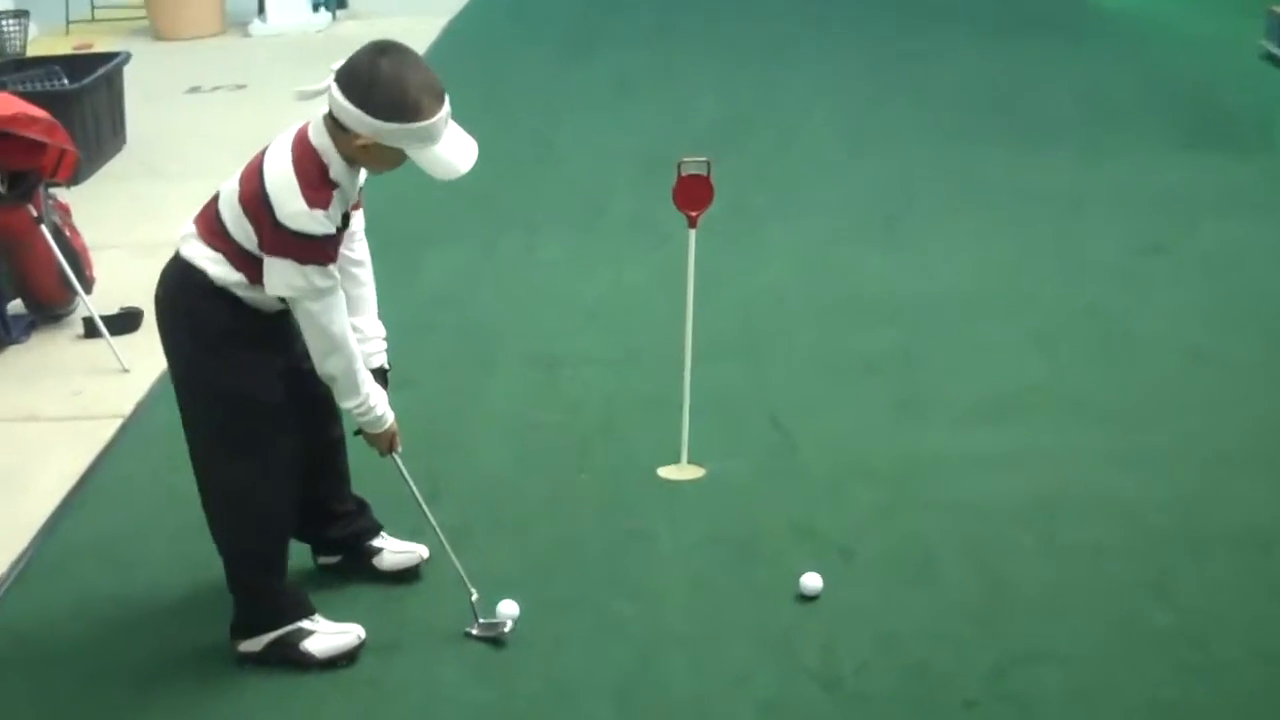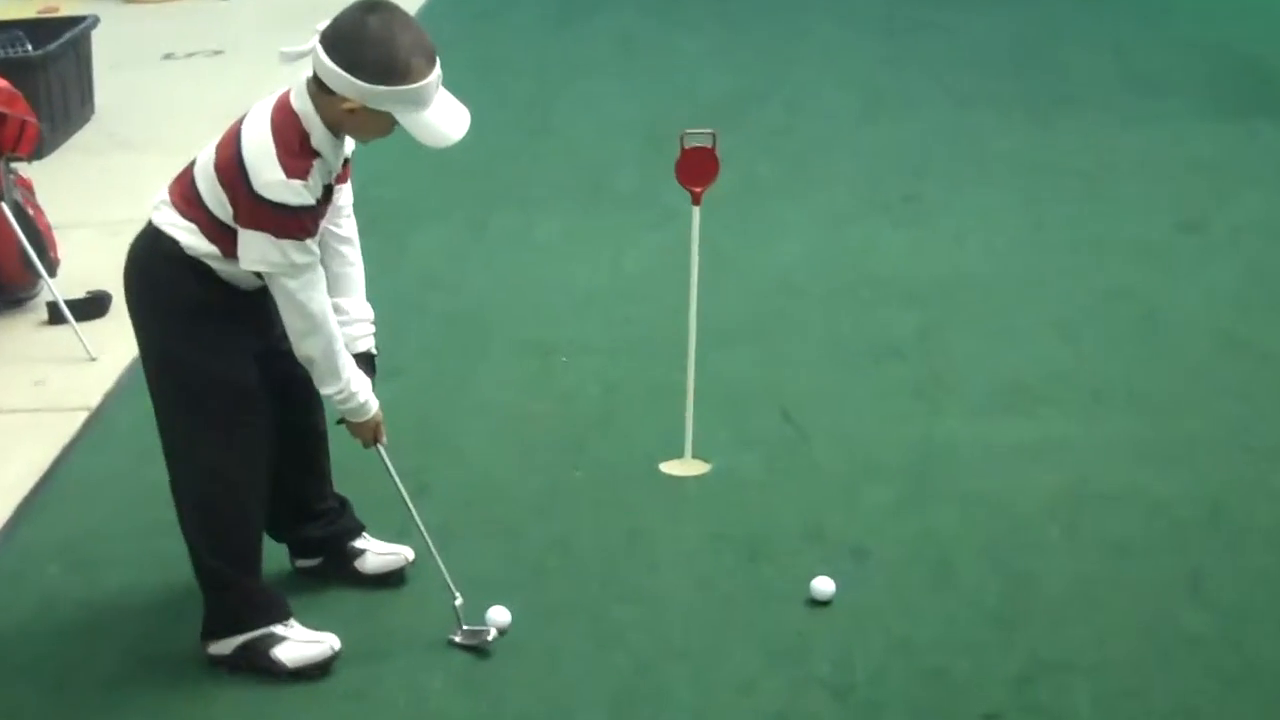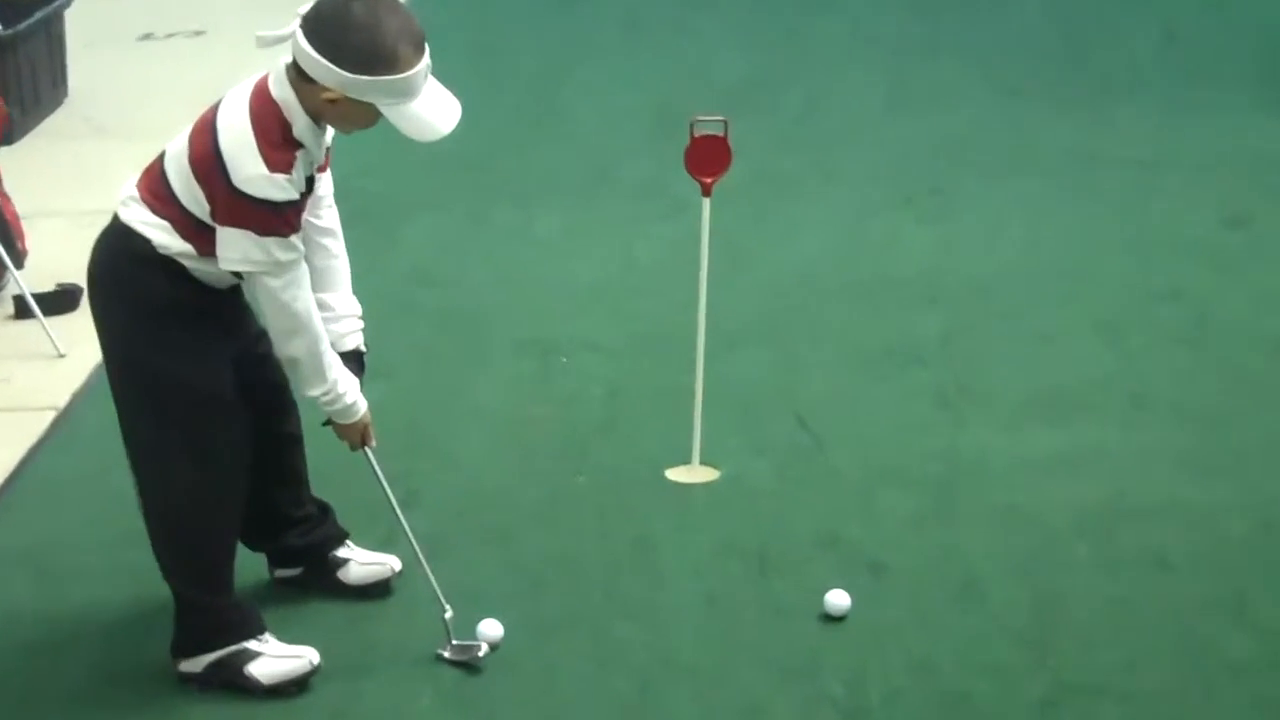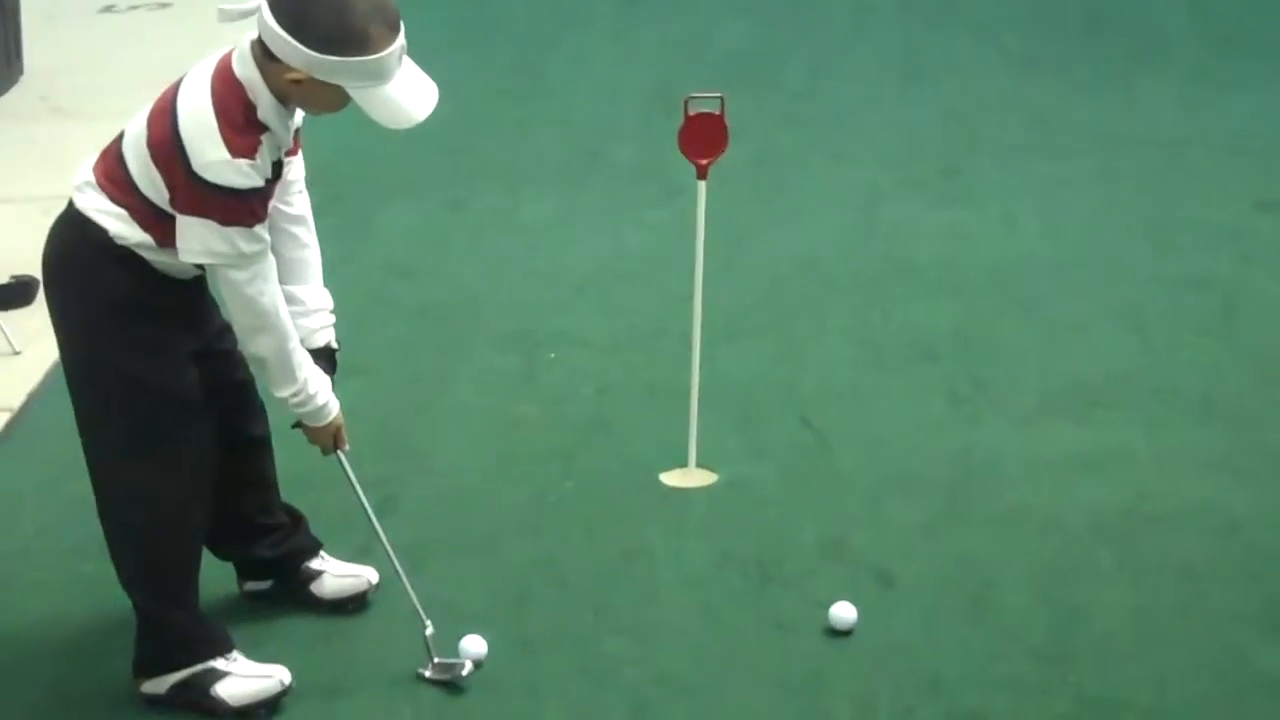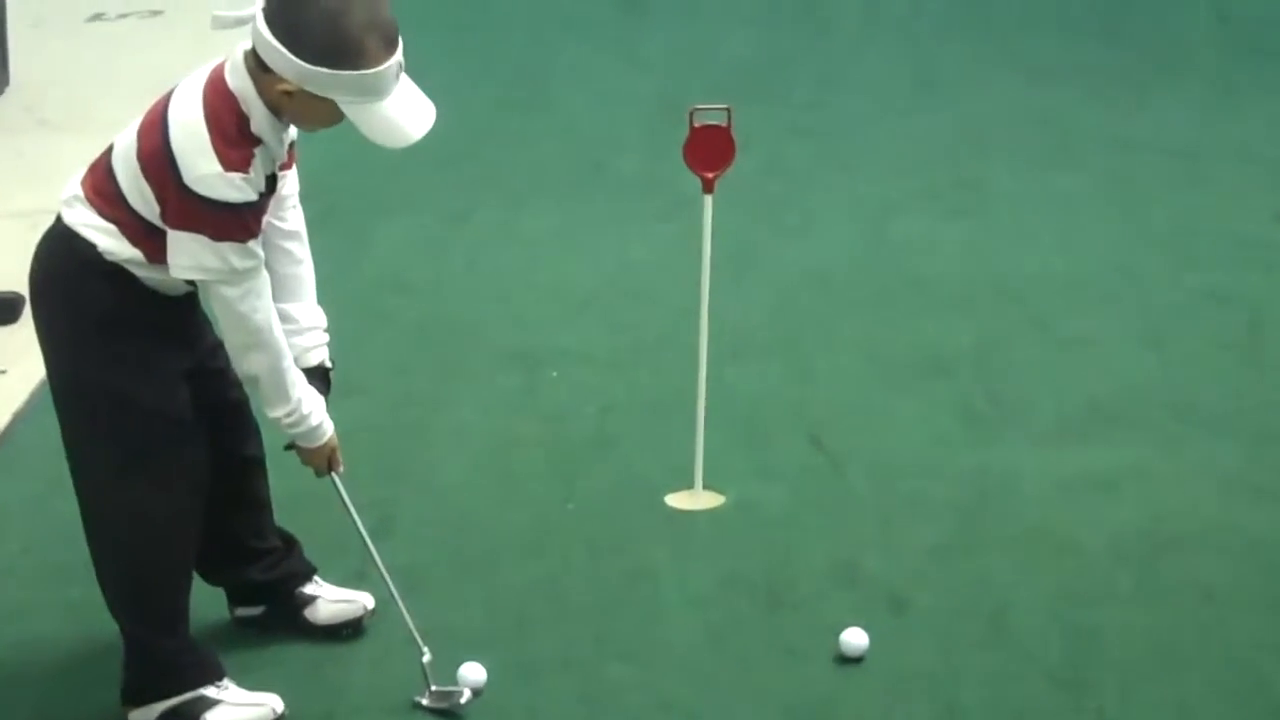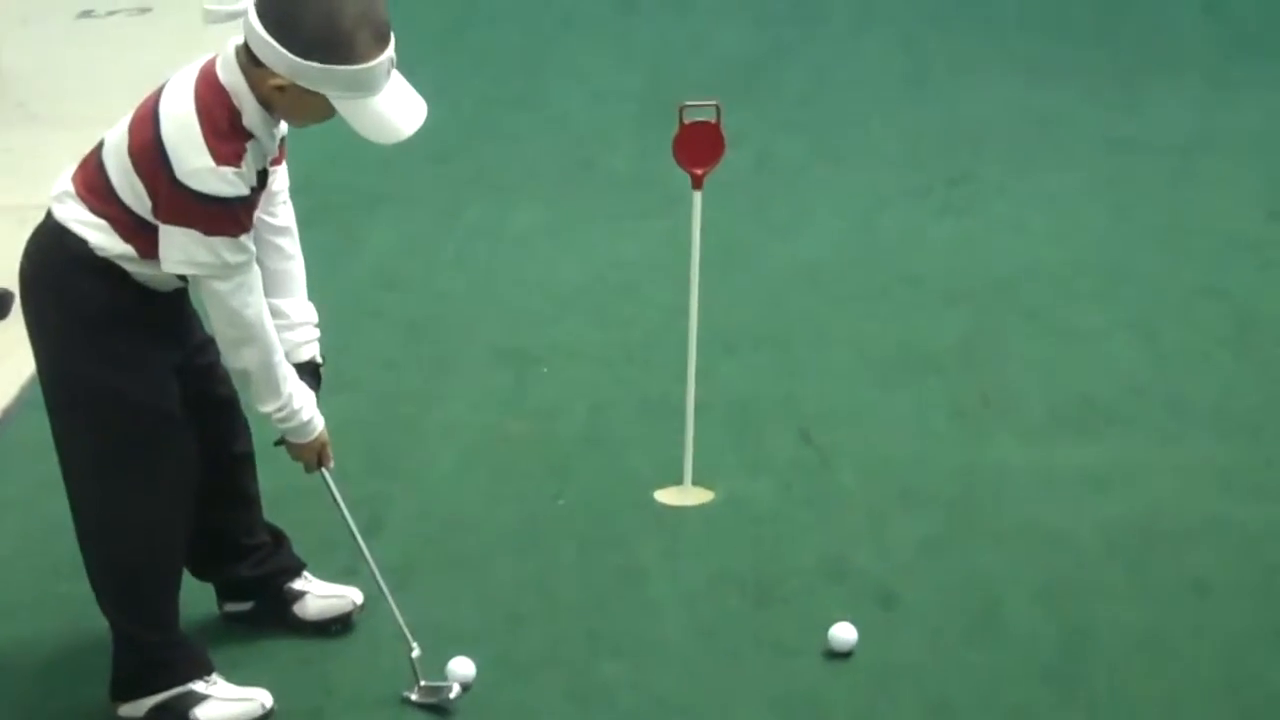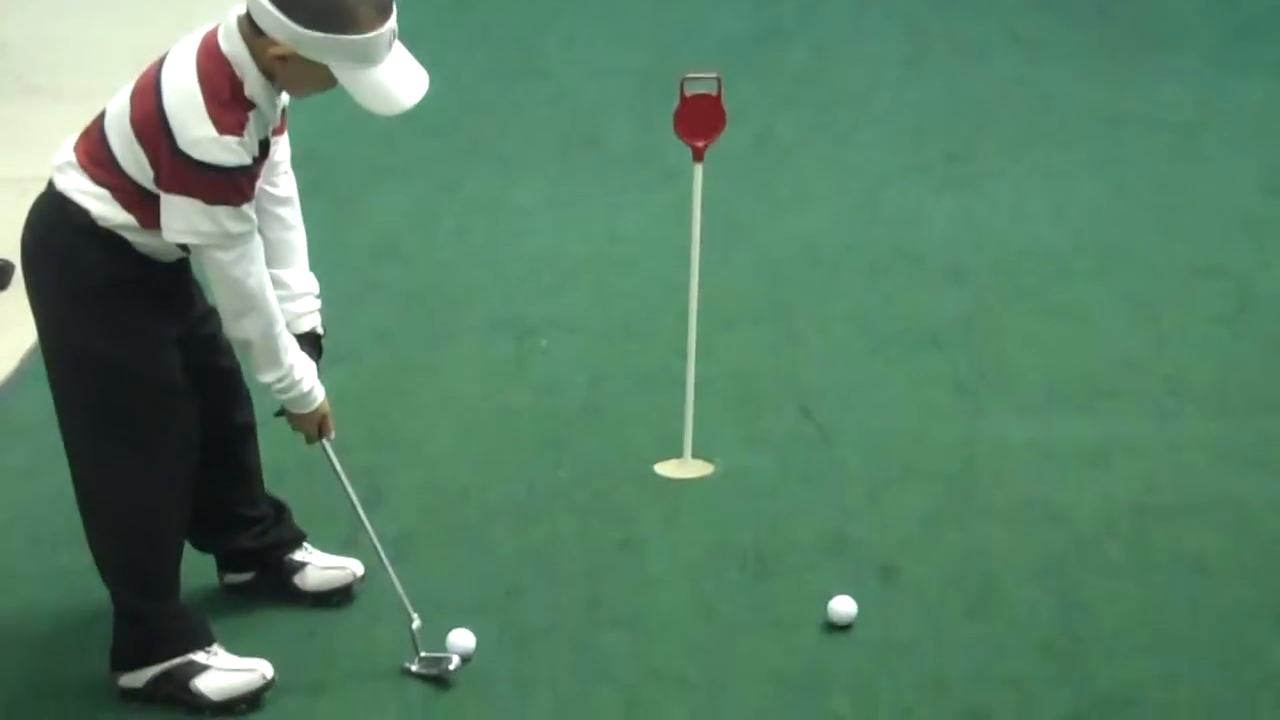
dt=0.2s
person 1, frame 1
left shoulder: (336, 149)
right shoulder: (300, 199)
left elbow: (352, 255)
right elbow: (323, 316)
left wrist: (374, 364)
right wrist: (371, 409)
left hip: (257, 300)
right hip: (209, 311)
left knee: (314, 417)
right knee: (253, 459)
left ankle: (343, 537)
person 1, frame 2
left shoulder: (322, 118)
right shoulder: (279, 168)
left elbow: (338, 229)
right elbow: (302, 297)
left wrist: (360, 343)
right wrist: (354, 396)
left hip: (231, 276)
right hip: (180, 285)
left knee: (293, 405)
right knee: (226, 443)
left ankle: (322, 537)
right ankle: (239, 621)
person 1, frame 3
left shoulder: (301, 104)
right shoulder: (258, 161)
left elbow: (319, 222)
right elbow: (285, 297)
left wrist: (347, 342)
right wrist: (341, 397)
left hip: (202, 273)
right hip: (149, 284)
left knee: (267, 410)
right knee: (199, 451)
left ankle: (303, 547)
right ankle: (212, 636)
person 1, frame 4
left shoulder: (266, 83)
right shoulder: (221, 147)
left elbow: (289, 208)
right elbow: (251, 291)
left wrist: (317, 340)
right wrist: (313, 399)
left hip: (166, 262)
right hip: (107, 275)
left knee: (232, 412)
right knee: (159, 456)
left ankle: (273, 557)
right ankle: (176, 655)
person 1, frame 5
left shoulder: (262, 95)
right shoulder: (213, 159)
left elbow: (282, 227)
right elbow: (244, 311)
left wrist: (310, 360)
right wrist: (307, 421)
left hip: (155, 278)
right hip: (97, 292)
left knee: (226, 434)
right knee: (149, 476)
left ankle: (267, 583)
person 1, frame 6
left shoulder: (252, 87)
right shoulder: (205, 154)
left elbow: (273, 222)
right elbow: (236, 307)
left wrist: (302, 355)
right wrist: (296, 416)
left hip: (145, 277)
right hip: (87, 289)
left knee: (215, 429)
right knee: (138, 472)
left ankle: (256, 579)
person 1, frame 7
left shoulder: (253, 60)
right shoulder: (207, 125)
left elbow: (274, 191)
right elbow: (238, 277)
left wrist: (303, 324)
right wrist: (299, 387)
left hip: (146, 246)
right hip: (89, 259)
left knee: (218, 400)
right knee: (142, 442)
left ankle: (257, 550)
right ankle: (154, 648)
